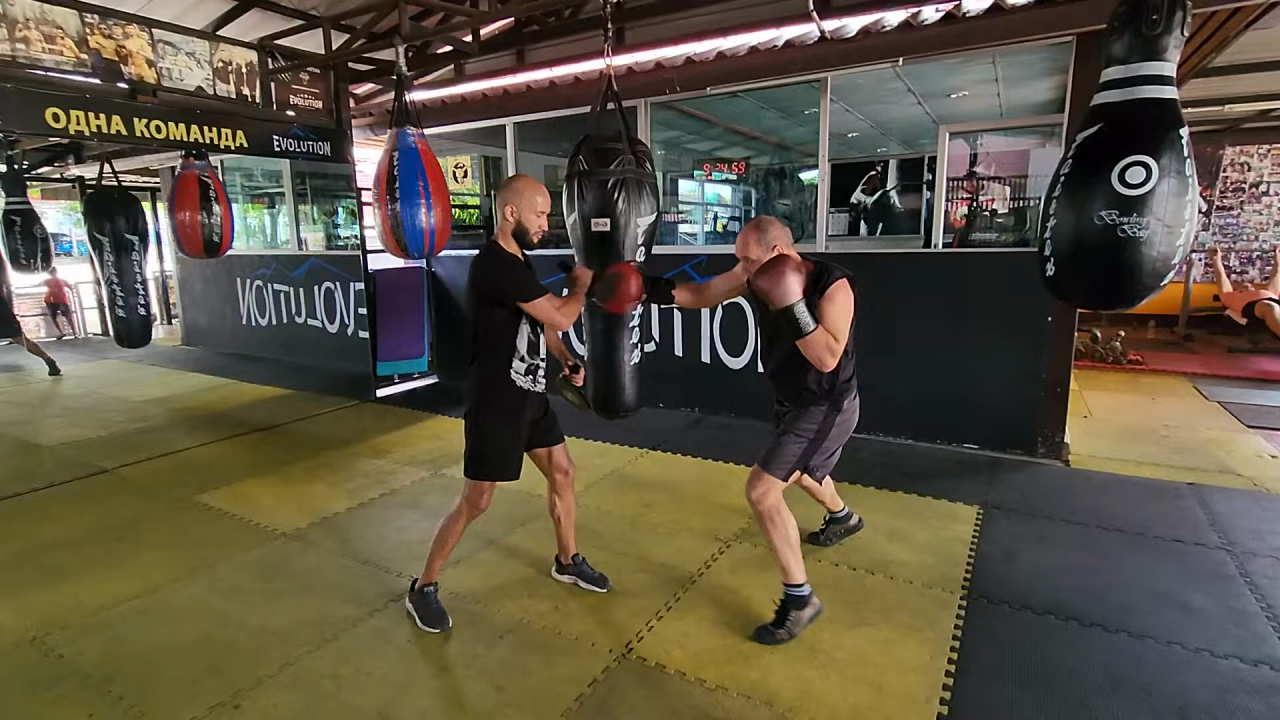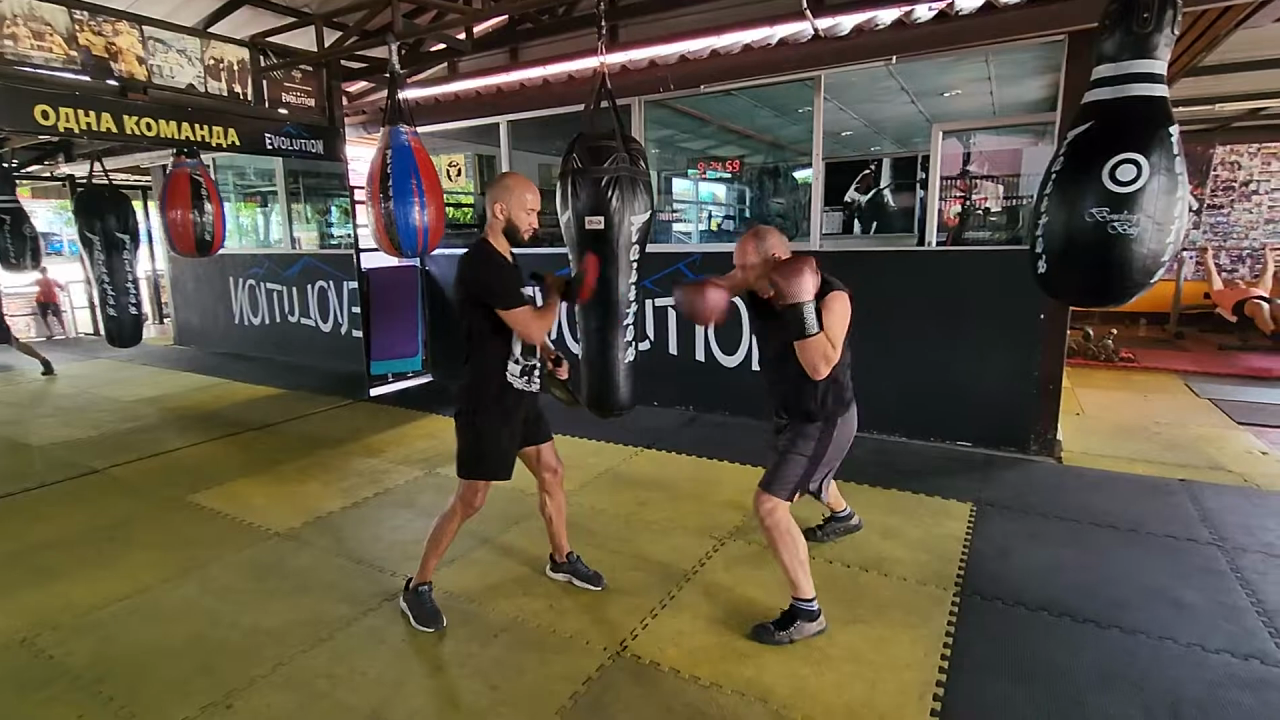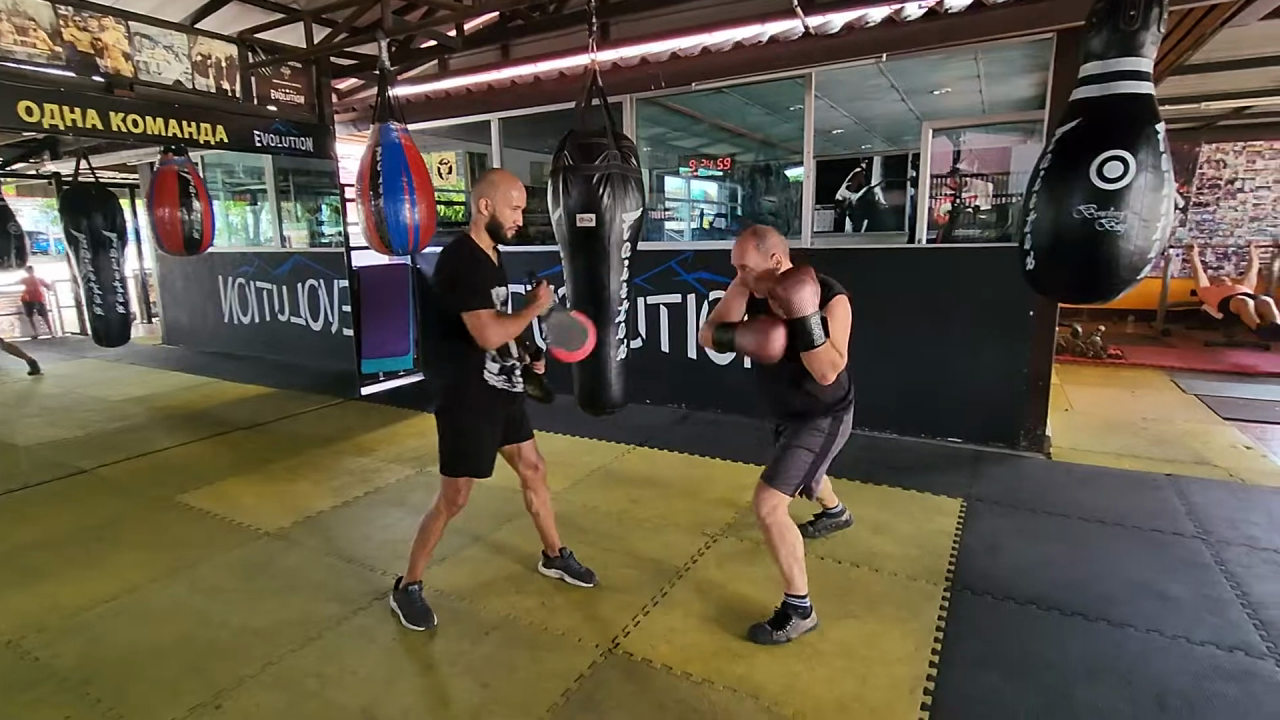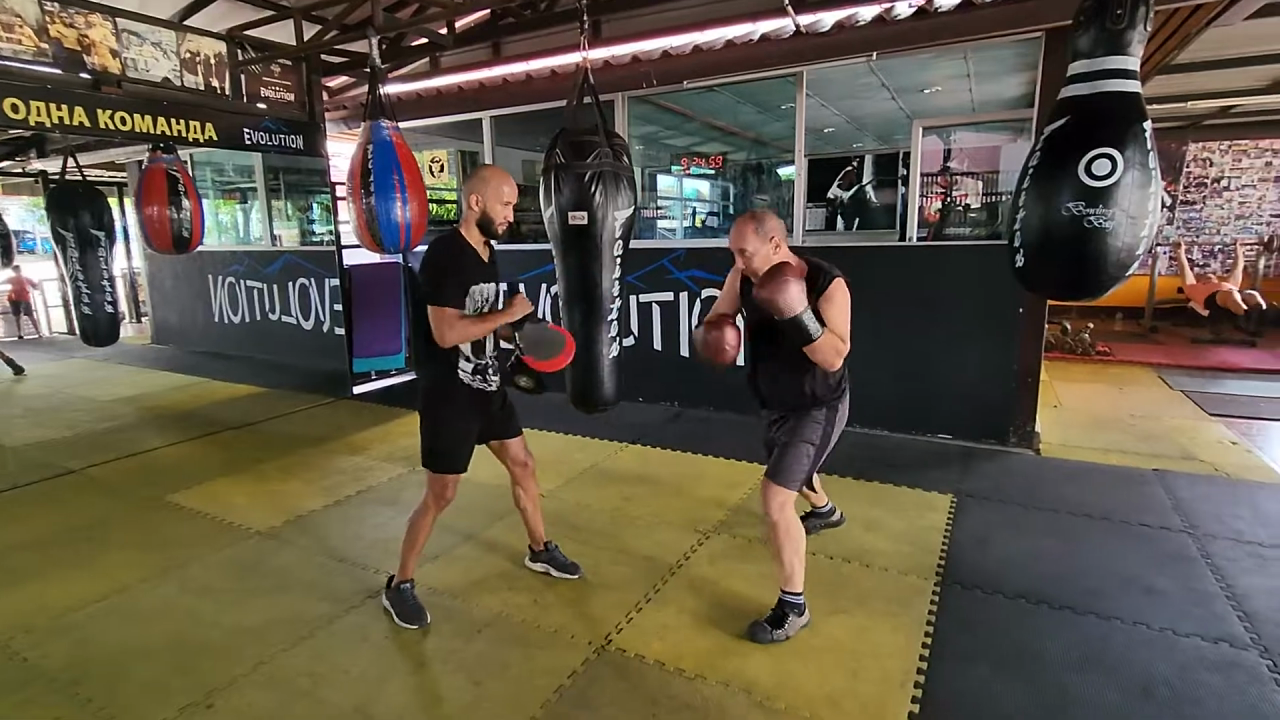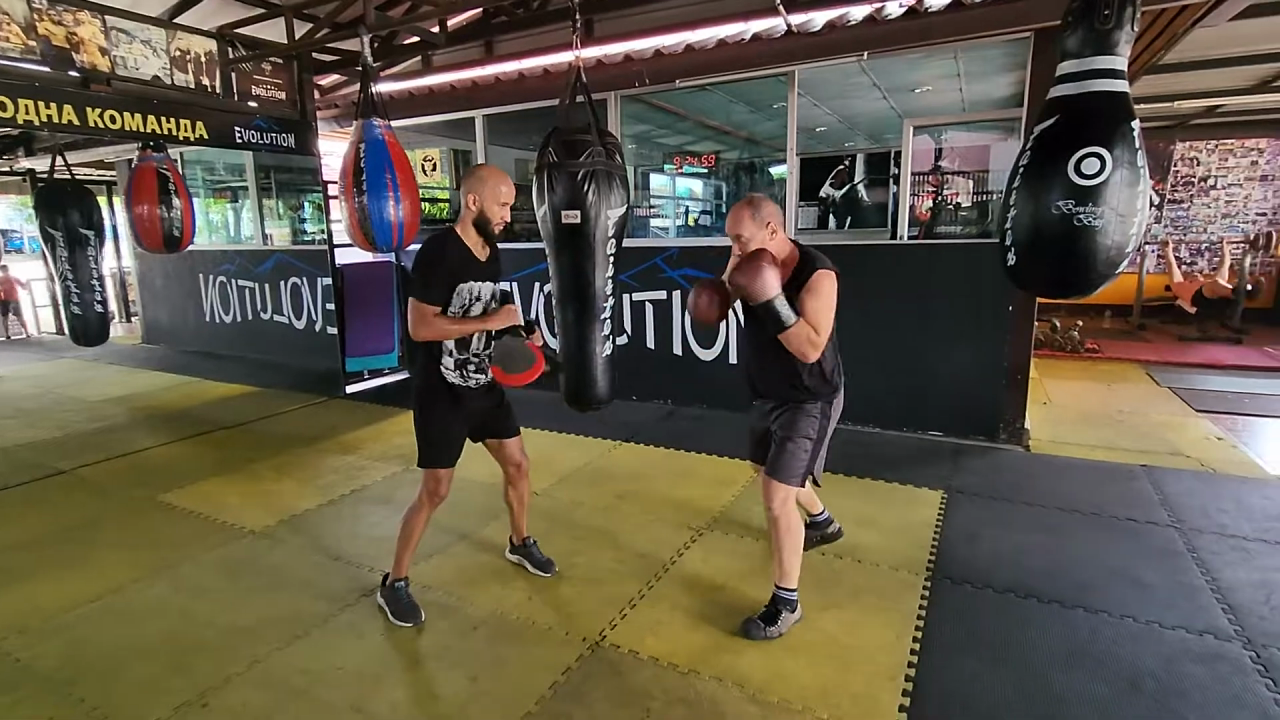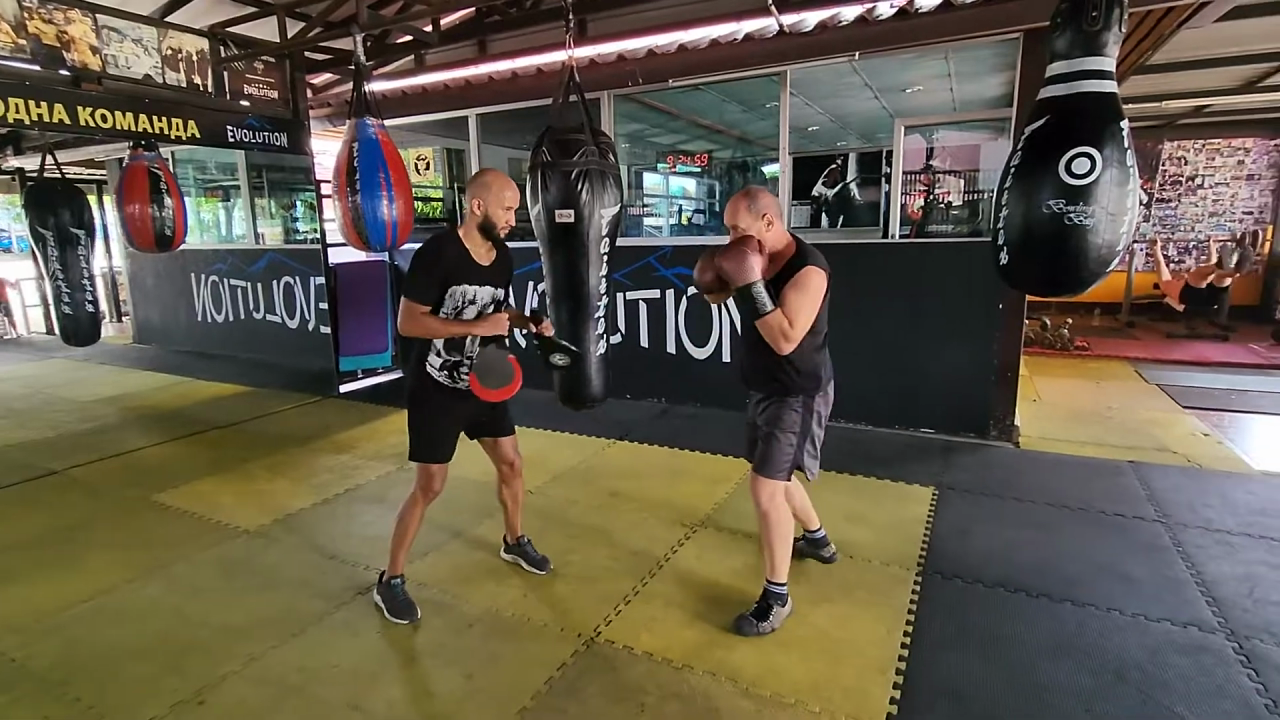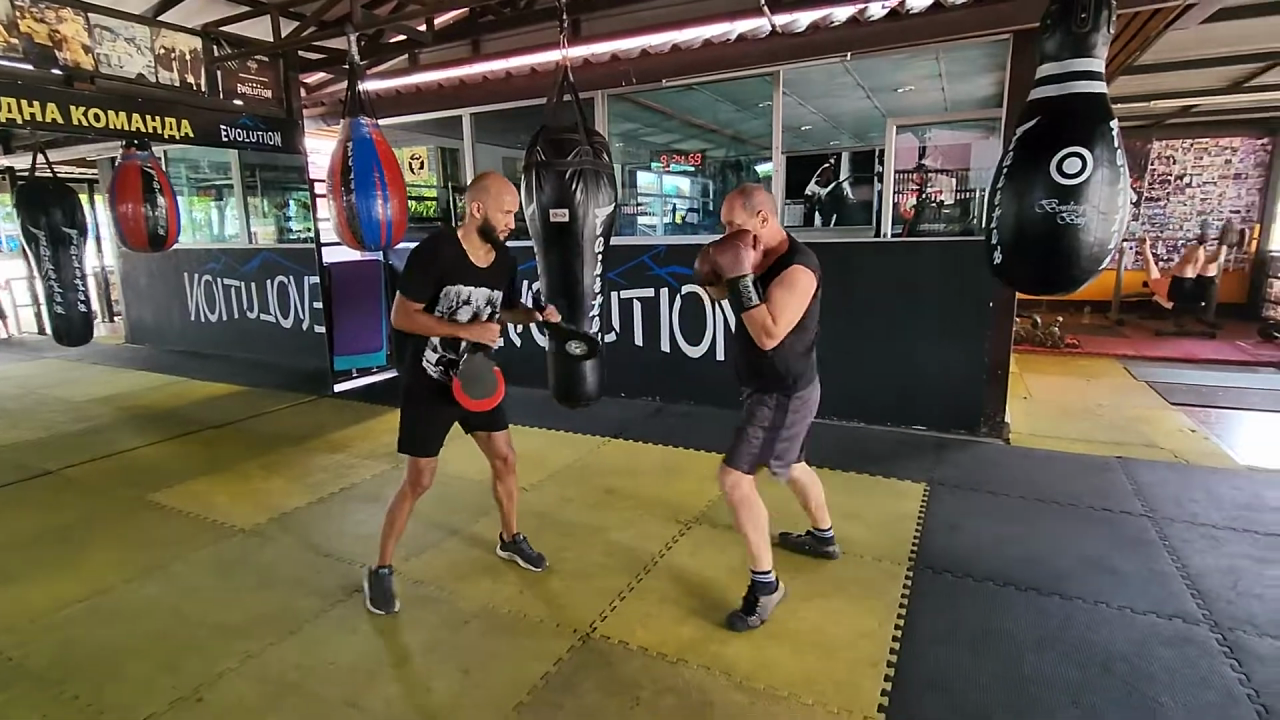
dt=0.1s
person 1, frame 1
left shoulder: (517, 260)
right shoulder: (496, 266)
right elbow: (559, 316)
left wrist: (568, 361)
right wrist: (580, 285)
left hip: (529, 393)
right hip: (497, 400)
left knee: (563, 473)
right knee: (475, 501)
left ankle: (568, 560)
right ankle: (424, 587)
person 1, frame 2
left shoulder: (504, 260)
right shoulder: (484, 264)
right elbow: (531, 326)
left wrist: (550, 358)
right wrist: (556, 293)
left hip: (518, 392)
right hip: (488, 400)
left knee: (551, 471)
right knee: (470, 500)
left ankle: (562, 559)
right ankle: (418, 586)
person 1, frame 3
left shoulder: (490, 254)
right shoulder: (460, 260)
right elbow: (490, 333)
left wrist: (527, 351)
right wrist: (535, 306)
left hip: (503, 390)
right hip: (468, 396)
left knee: (534, 470)
right knee: (454, 498)
left ankle: (554, 556)
right ankle: (408, 587)
person 1, frame 4
left shoulder: (485, 251)
right shoulder: (445, 255)
right elbow: (446, 333)
left wrist: (511, 337)
right wrist: (509, 313)
left hip: (488, 386)
right hip: (450, 393)
left knee: (523, 466)
right knee: (441, 494)
left ankle: (540, 549)
right ankle: (400, 585)
person 1, frame 5
left shoulder: (492, 252)
right shoulder: (438, 252)
right elbow: (420, 326)
left wrist: (512, 325)
right wrist: (488, 322)
left hip: (487, 383)
right hip: (442, 390)
left knee: (517, 465)
right knee: (435, 490)
left ankle: (520, 542)
right ankle: (394, 583)
person 1, frame 6
left shoulder: (502, 256)
right shoulder: (436, 254)
right elbow: (408, 322)
left wrist: (526, 322)
right wrist: (478, 327)
right hip: (436, 388)
left knee: (511, 464)
right knee: (429, 486)
left ankle: (514, 541)
right ankle: (390, 581)
person 1, frame 7
left shoulder: (504, 259)
right shoulder: (432, 254)
right elbow: (401, 316)
left wrist: (537, 314)
right wrist: (464, 330)
right hip: (429, 382)
left knee: (505, 460)
right knee: (419, 479)
left ankle: (511, 539)
right ankle: (381, 569)
person 2, frame 1
left shoulder: (834, 285)
right shoulder: (752, 277)
left elbow: (826, 358)
right elbow: (700, 293)
left wrist: (793, 309)
right wrist: (652, 288)
left hip: (828, 407)
right hip: (794, 401)
left knee: (762, 491)
right knee: (798, 469)
left ankle: (800, 600)
right ankle: (844, 517)
person 2, frame 2
left shoulder: (831, 297)
right shoulder: (754, 282)
left elbow: (819, 367)
right elbow: (706, 298)
left wrist: (802, 307)
right wrist: (693, 296)
left hip: (824, 419)
right hip: (793, 410)
left knee: (769, 507)
right knee: (806, 470)
left ankle: (807, 613)
right ankle: (844, 515)
person 2, frame 3
left shoulder: (831, 299)
right shoulder: (745, 289)
left elbow: (829, 371)
right elbow: (711, 334)
left wrist: (804, 319)
right wrist: (738, 336)
left hip: (823, 417)
right hip: (786, 411)
left knee: (767, 503)
right knee: (797, 471)
left ankle: (798, 610)
right ankle: (834, 512)
person 2, frame 4
left shoulder: (829, 284)
right shoulder: (744, 277)
left elbow: (834, 358)
right elbow: (715, 319)
left wrist: (797, 315)
left hip: (819, 407)
right hip: (775, 403)
left knee: (775, 501)
right knee: (792, 467)
left ankle: (793, 607)
right ankle: (825, 510)
person 2, frame 5
left shoulder: (817, 273)
right shoulder: (750, 259)
left elbow: (809, 348)
left wrist: (769, 300)
left hip: (811, 401)
right hip: (769, 395)
left knee: (777, 496)
right knee: (768, 472)
left ankle: (787, 601)
right ankle: (821, 521)
person 2, frame 6
left shoulder: (809, 271)
right shoulder: (748, 253)
left elbow: (784, 340)
right elbow: (716, 292)
left wrist: (752, 286)
right wrist: (712, 282)
left hip: (799, 396)
right hip: (764, 389)
left knee: (765, 491)
right knee: (775, 476)
left ankle: (777, 597)
right ankle: (818, 540)
person 2, frame 7
left shoulder: (797, 268)
right shoulder: (758, 251)
left elbow: (767, 335)
right elbow: (715, 292)
left wrist: (739, 281)
right wrist: (715, 275)
left hip: (784, 393)
right hip: (775, 385)
left knee: (733, 481)
right knee: (791, 466)
left ankle: (766, 585)
right ankle: (823, 537)
